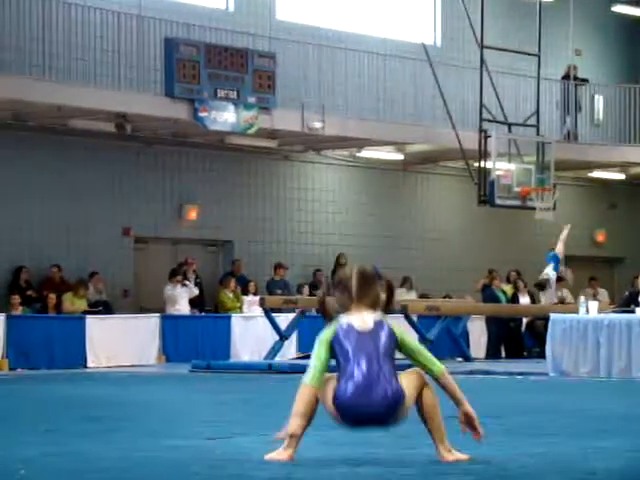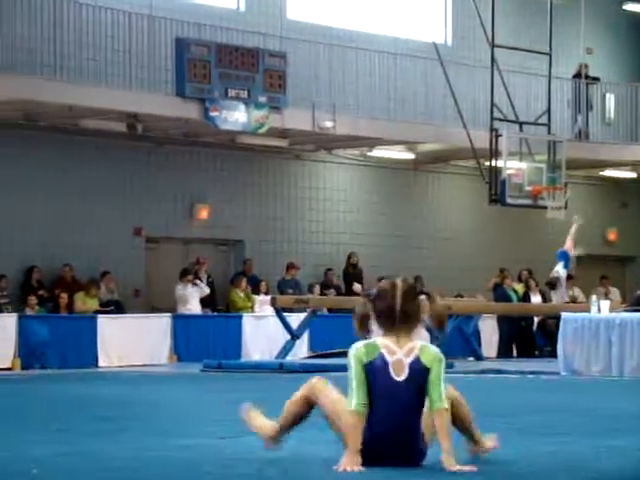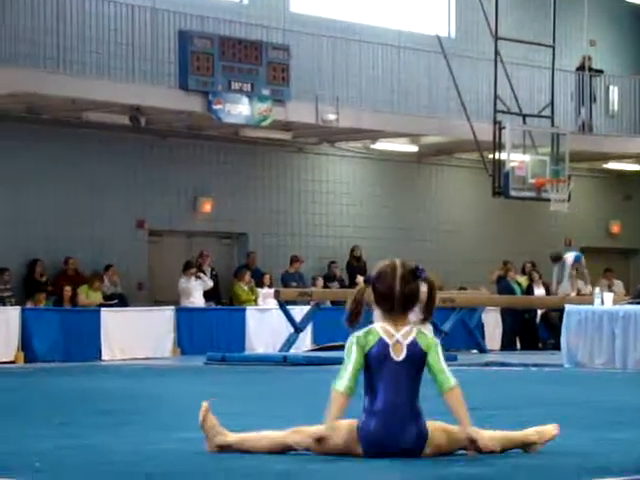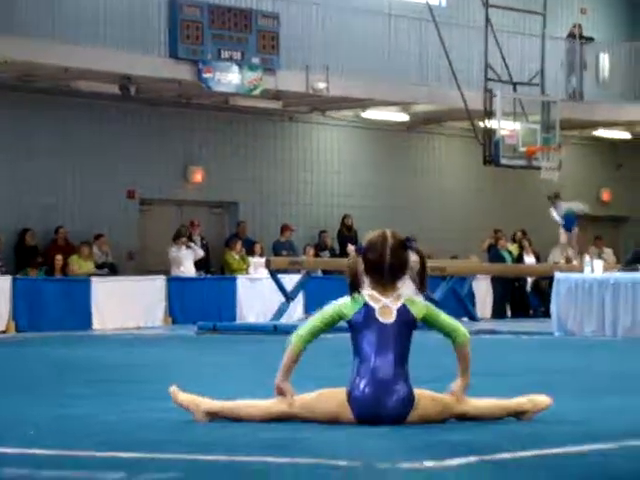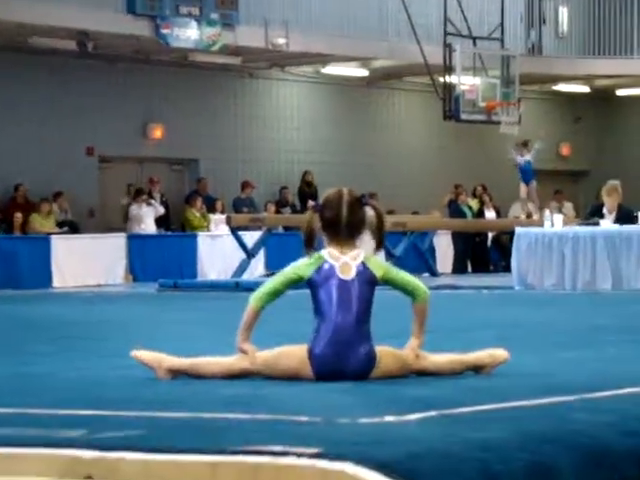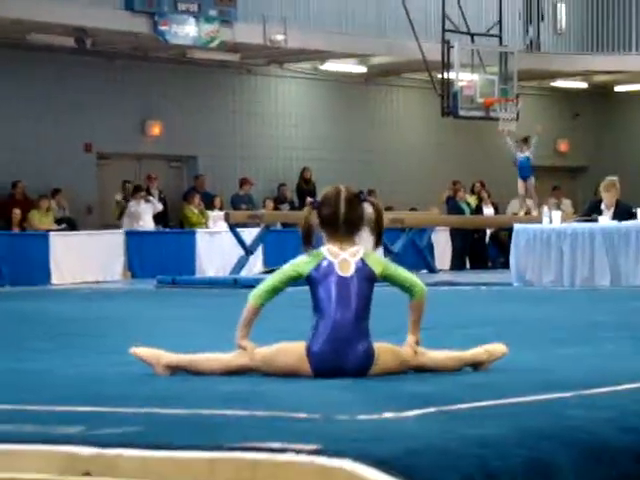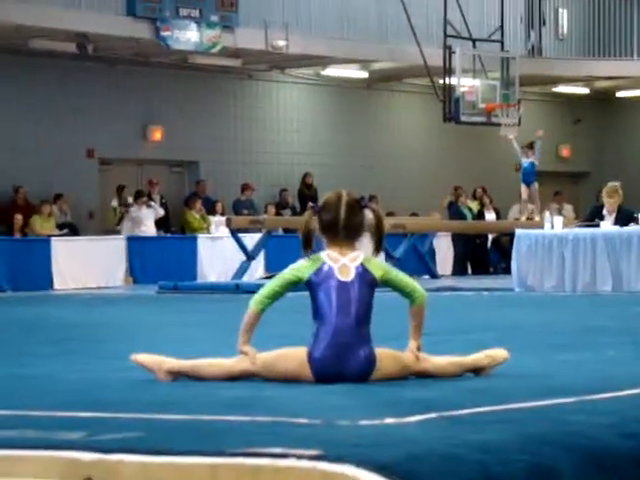
dt=0.4s
person 1, frame 1
left shoulder: (330, 331)
right shoulder: (391, 329)
left elbow: (312, 378)
right elbow: (436, 368)
left wrist: (296, 419)
right wrist: (463, 405)
left hip: (349, 409)
right hip: (387, 409)
left knee: (317, 382)
right knee: (418, 375)
left ankle: (288, 449)
right ankle: (444, 449)
person 1, frame 2
left shoulder: (362, 351)
right shoulder: (432, 356)
left elbow: (359, 405)
right elbow: (440, 404)
left wrist: (352, 454)
right wrist: (447, 456)
left hip: (371, 451)
right hip: (411, 454)
left knee: (316, 386)
right knee: (450, 395)
left ankle: (274, 432)
right ankle: (478, 442)
person 1, frame 3
left shoulder: (363, 339)
right shoulder: (425, 341)
left elbow: (344, 386)
right elbow: (449, 385)
left wrist: (327, 430)
right wrist: (470, 432)
left hip: (371, 438)
right hip: (414, 440)
left knee: (293, 437)
right knee: (465, 436)
left ankle: (223, 438)
right ankle: (530, 436)
person 1, frame 4
left shoulder: (349, 304)
right shoulder: (415, 306)
left elbow: (300, 336)
right elbow: (460, 335)
left wrist: (282, 380)
right wrist: (462, 381)
left hip: (360, 403)
right hip: (402, 404)
left knee: (285, 407)
right knee: (458, 405)
left ankle: (208, 407)
right ankle: (522, 405)
person 1, frame 5
left shoulder: (311, 264)
right shoulder: (373, 265)
left elbow: (260, 296)
right elbow: (421, 292)
left wrist: (243, 340)
right wrist: (417, 339)
left hip: (320, 360)
right hip: (364, 361)
left knee: (248, 362)
right knee: (417, 361)
left ankle: (171, 364)
right ankle: (480, 359)
person 1, frame 6
left shoulder: (309, 261)
right shoulder: (372, 261)
left elbow: (260, 293)
right elbow: (418, 289)
left wrist: (242, 337)
right wrist: (413, 336)
left hip: (319, 357)
right hip: (362, 358)
left knee: (246, 359)
right knee: (415, 358)
left ankle: (170, 360)
right ankle: (477, 355)
person 1, frame 7
left shoulder: (309, 266)
right shoulder: (372, 266)
left elbow: (260, 299)
right elbow: (418, 294)
left wrist: (243, 343)
right wrist: (415, 341)
left hip: (320, 363)
right hip: (362, 364)
left knee: (248, 365)
right knee: (417, 363)
left ankle: (171, 366)
right ankle: (478, 361)
